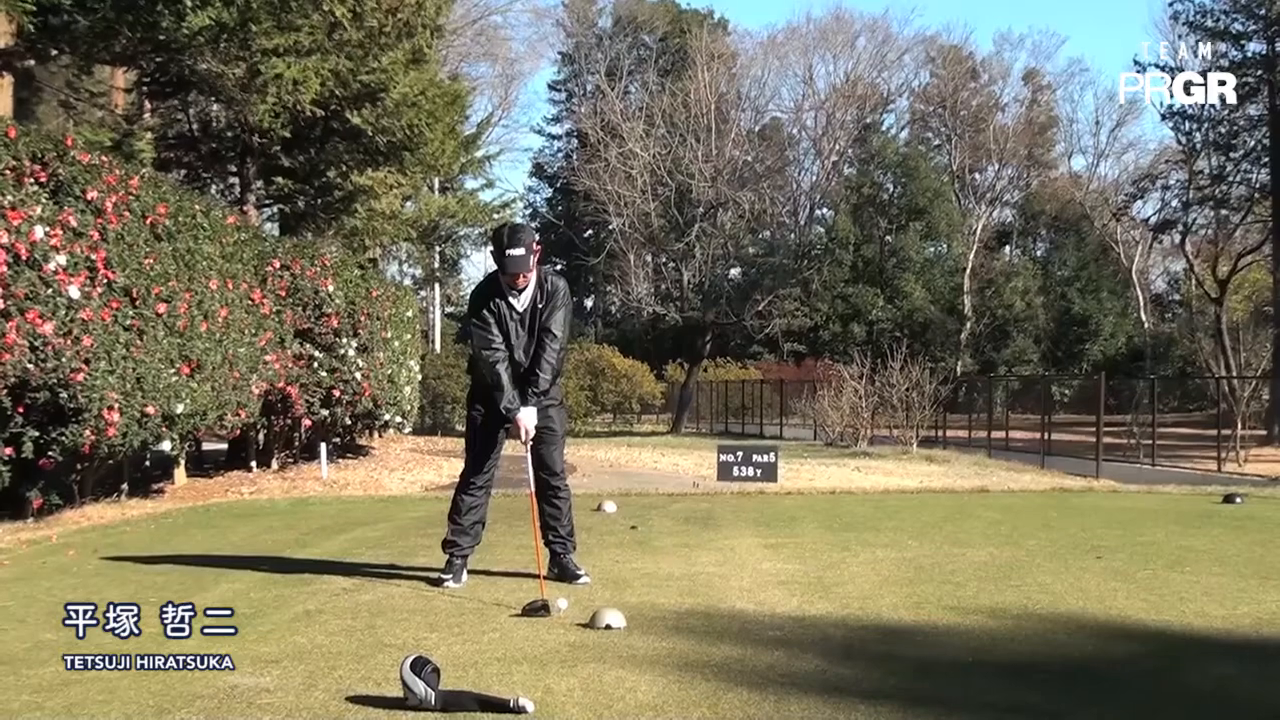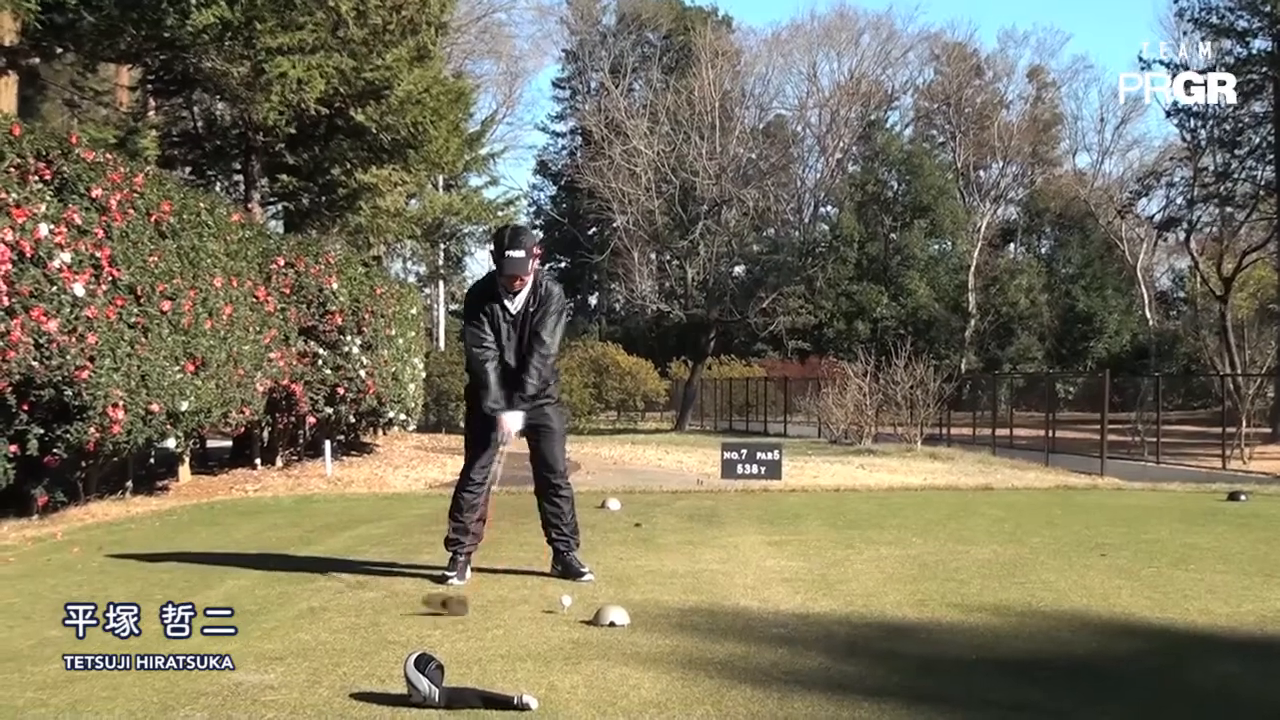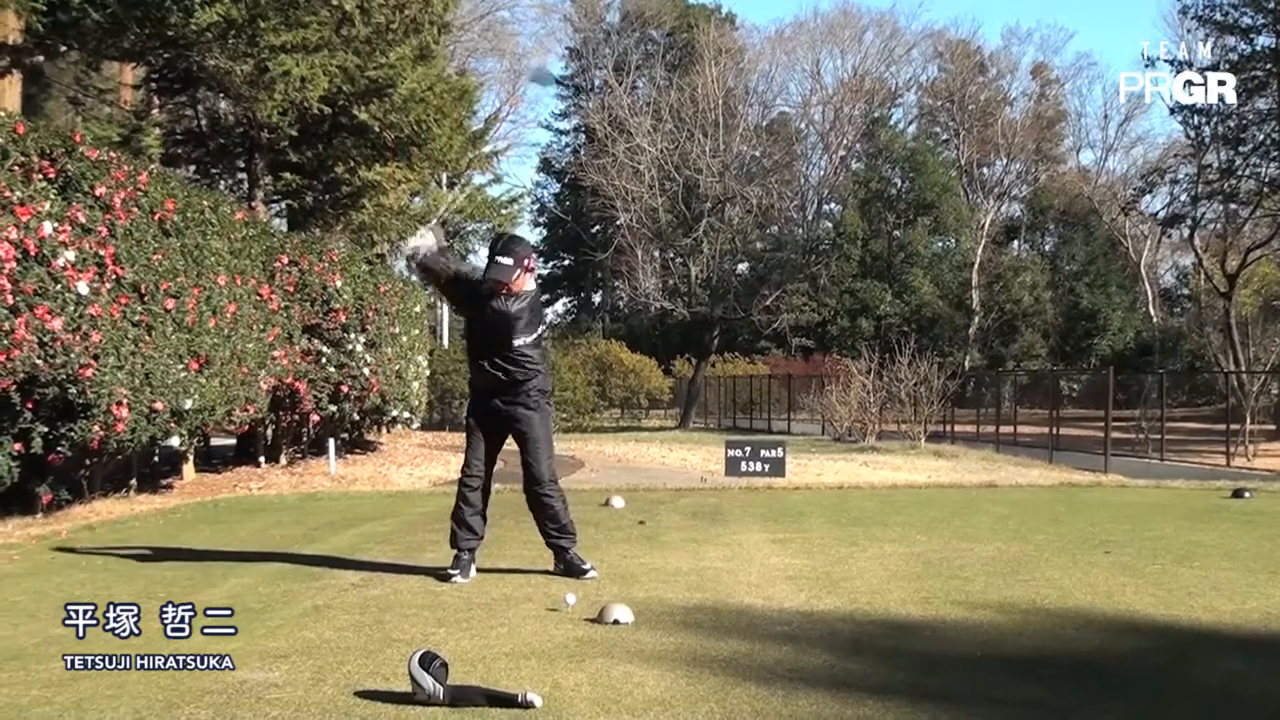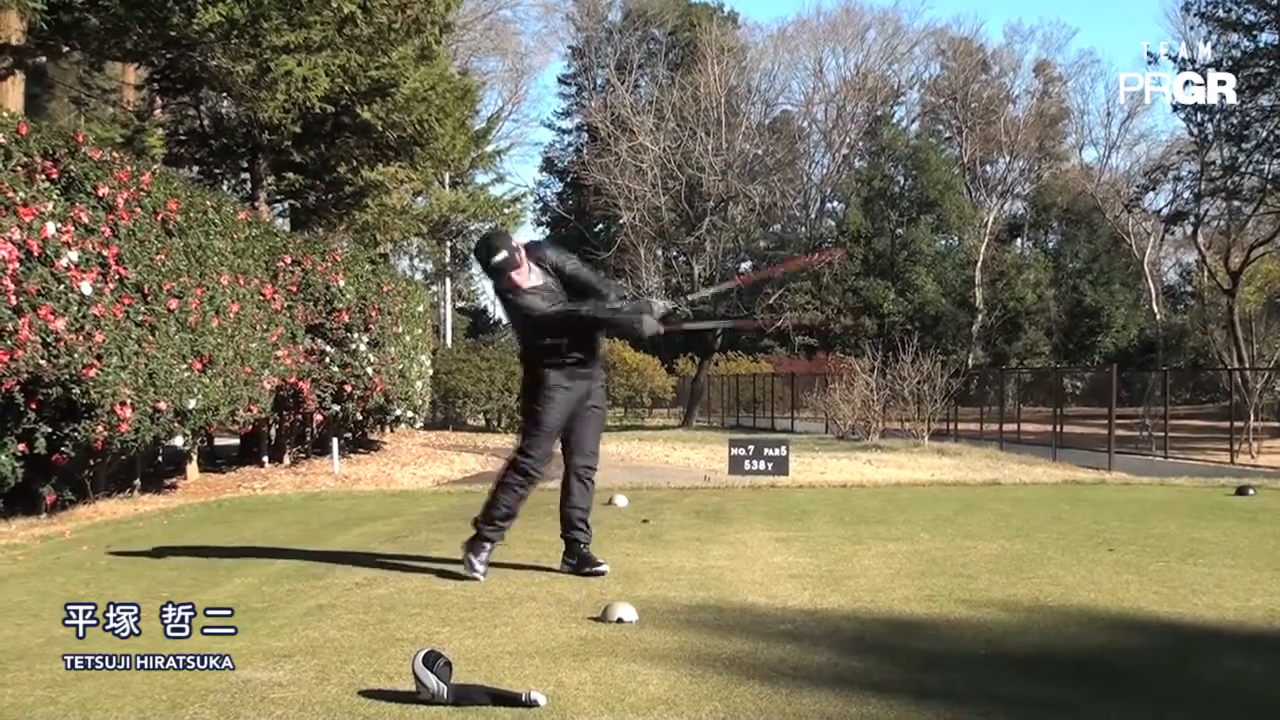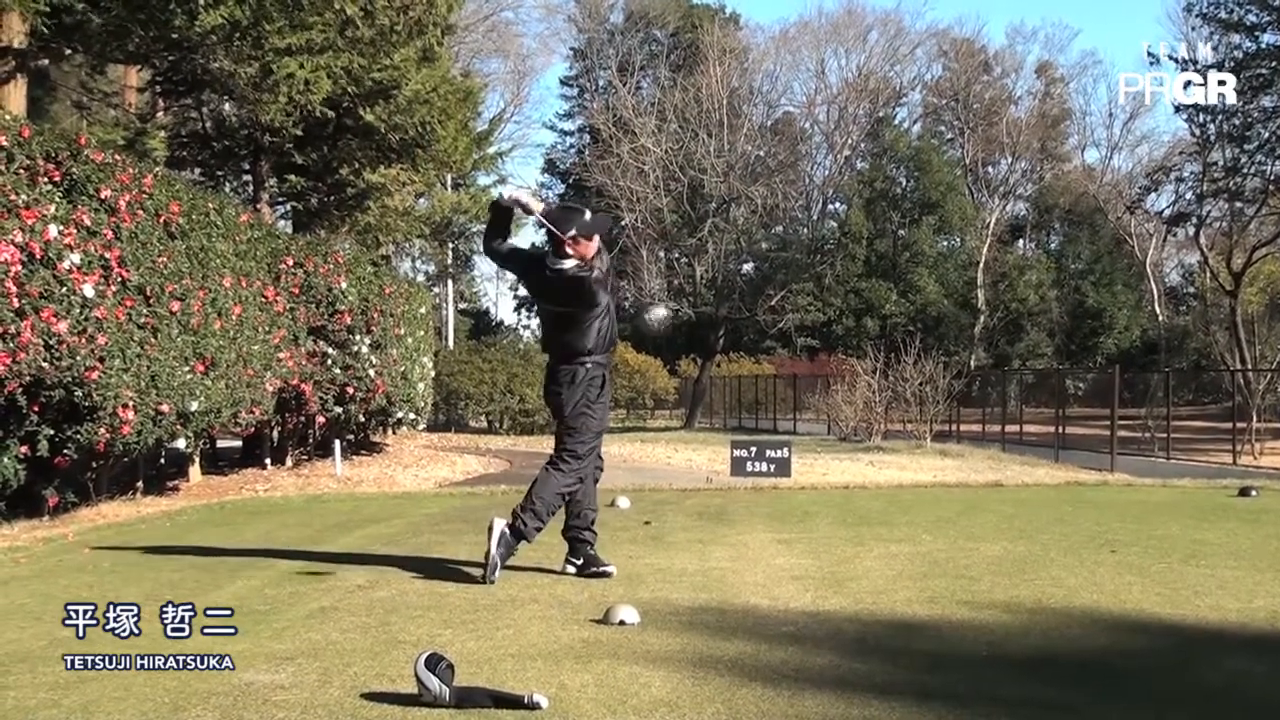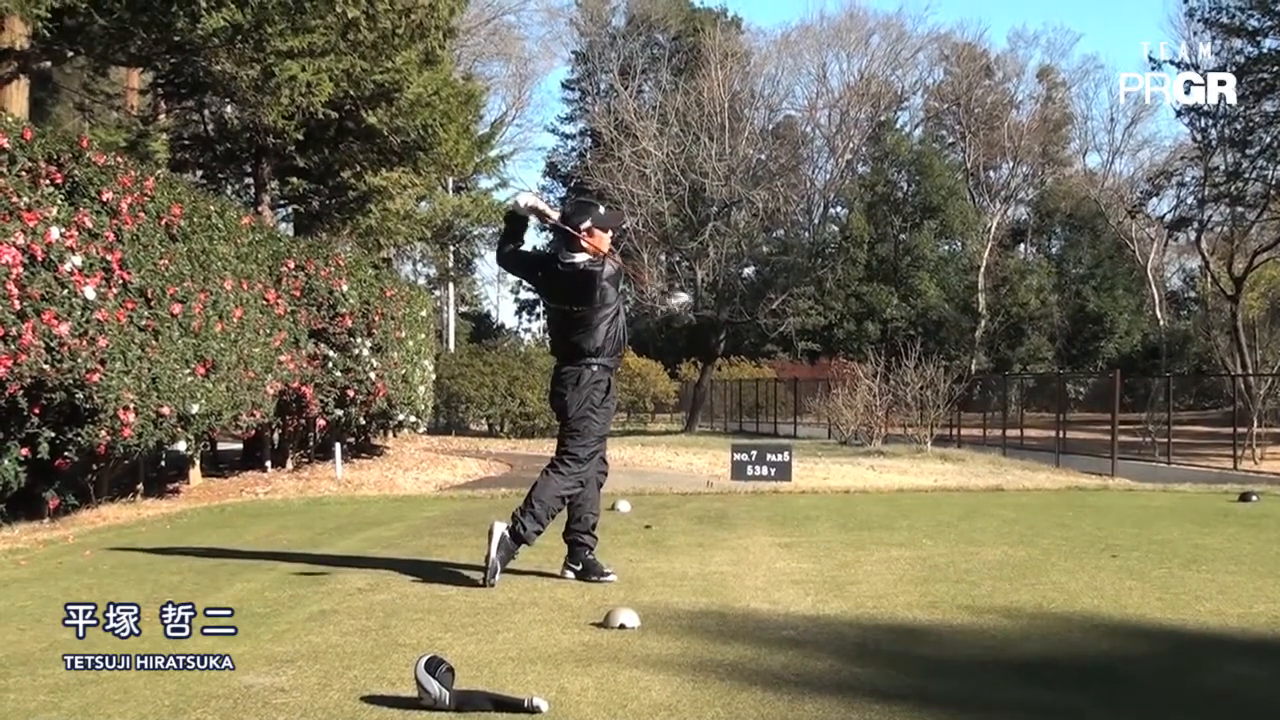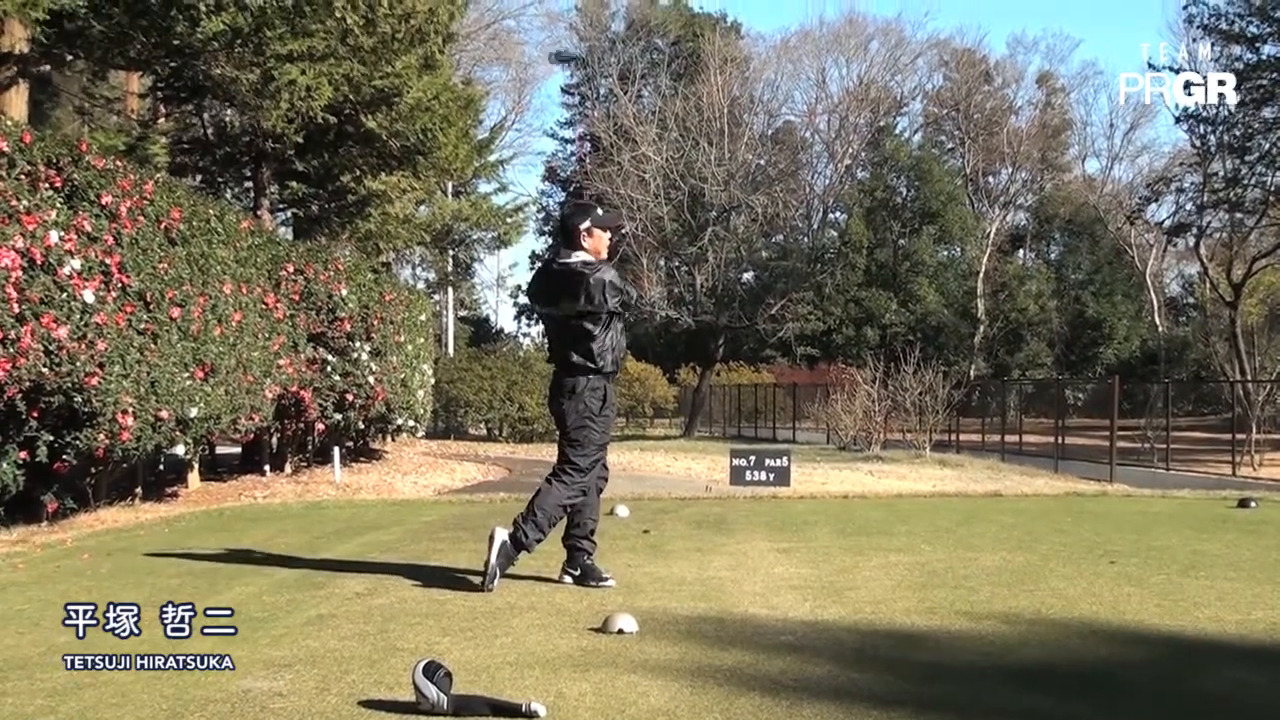
dt=0.5s
person 1, frame 1
left shoulder: (555, 289)
right shoulder: (484, 296)
left elbow: (551, 350)
right elbow: (491, 357)
left wrist: (530, 402)
right wrist: (513, 408)
left hip: (543, 395)
right hip: (493, 396)
left knee: (553, 476)
right knee: (476, 475)
left ankle: (561, 556)
right ankle: (457, 556)
person 1, frame 2
left shoulder: (550, 294)
right shoulder: (480, 296)
left elbow: (541, 355)
right elbow: (483, 356)
left wrist: (519, 407)
right wrist: (499, 409)
left hip: (538, 395)
right hip: (489, 396)
left knee: (553, 474)
right knee: (475, 473)
left ankle: (565, 553)
right ankle: (460, 554)
person 1, frame 3
left shoulder: (512, 309)
right shoulder: (503, 291)
left elbow: (460, 292)
right elbow: (463, 280)
left wrist: (426, 257)
right wrist: (433, 252)
left hip: (525, 400)
right hip: (487, 398)
left knee: (541, 479)
right knee: (473, 476)
left ankle: (565, 552)
right ankle: (464, 555)
person 1, frame 4
left shoulder: (542, 255)
right shoulder: (520, 299)
left elbow: (594, 288)
right elbow: (578, 316)
left wrist: (633, 312)
right wrist: (636, 319)
left hip: (586, 375)
right hip: (551, 380)
left knee: (582, 465)
right knee: (530, 461)
left ankle: (576, 548)
right ankle: (483, 539)
person 1, frame 5
left shoulder: (537, 267)
right shoulder: (593, 280)
left elbow: (495, 247)
right elbow: (596, 255)
left wrist: (503, 205)
right wrist: (539, 208)
left hip: (567, 374)
right hip: (586, 378)
left knee: (586, 463)
right knee: (570, 462)
left ankle: (580, 551)
right ankle: (513, 532)
person 1, frame 6
left shoulder: (548, 267)
right shoulder: (605, 275)
left elbow: (506, 255)
right elbow: (599, 258)
left wrist: (519, 213)
right wrist: (553, 214)
left hip: (573, 376)
right hip: (591, 380)
left knee: (590, 467)
right knee: (572, 464)
left ankle: (580, 555)
right ankle: (513, 535)
person 1, frame 7
left shoulder: (545, 278)
right shoulder: (601, 278)
right elbow: (625, 301)
left hip: (568, 382)
right hip: (589, 387)
left knee: (590, 474)
right knee: (573, 473)
left ankle: (579, 561)
right ankle: (514, 541)
